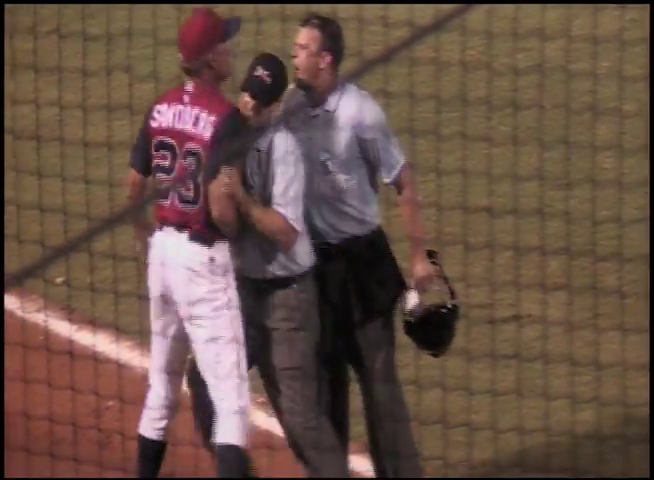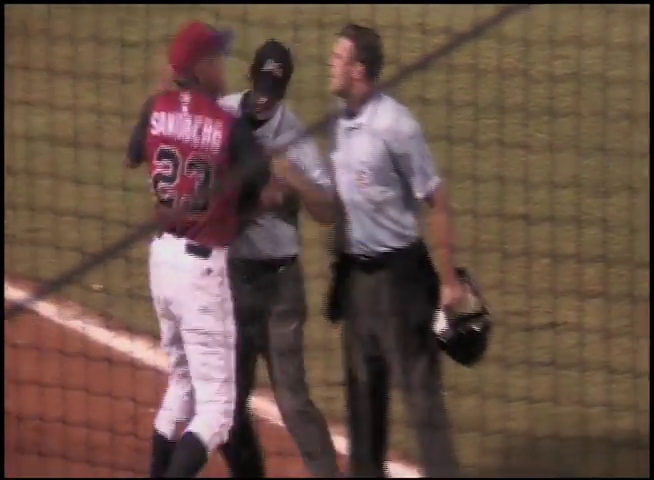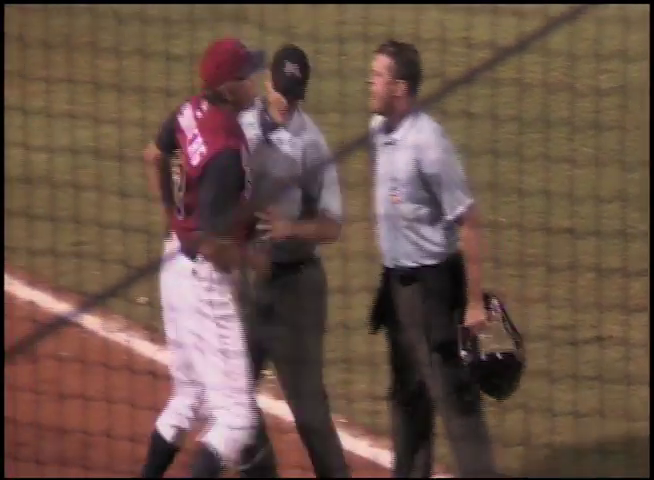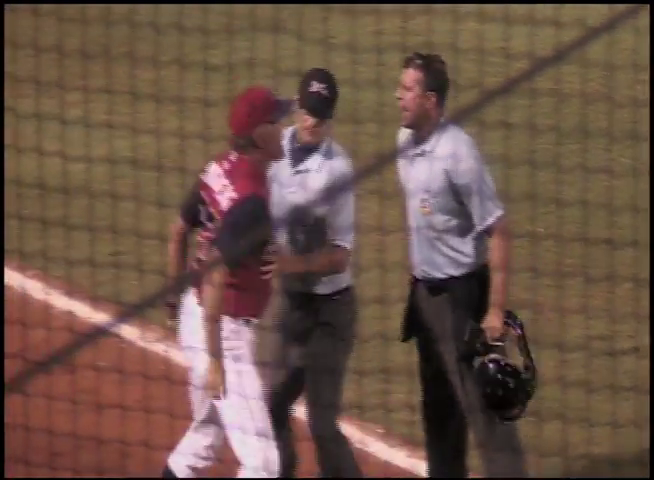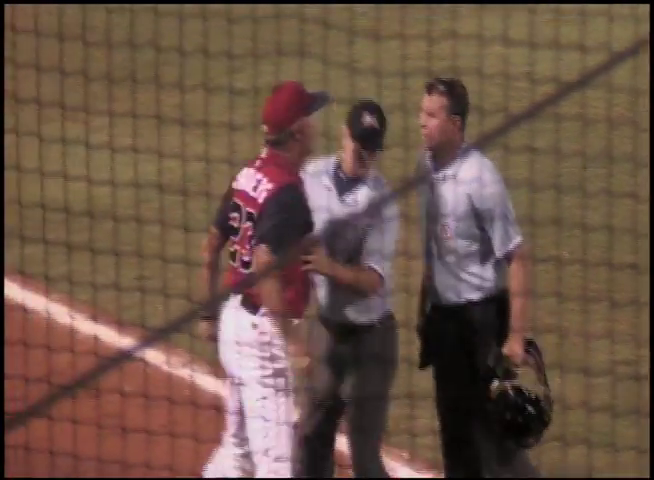
dt=0.2s
person 1, frame 1
left shoulder: (361, 112)
right shoulder: (293, 103)
left elbow: (403, 184)
left wrist: (418, 255)
left hip: (359, 259)
right hip: (312, 259)
left knee: (377, 377)
right knee: (323, 376)
person 1, frame 2
left shoulder: (395, 125)
right shoulder: (340, 116)
left elbow: (437, 202)
left wrist: (449, 279)
left hip: (398, 272)
right hip: (354, 270)
left knee: (420, 386)
right knee: (362, 384)
person 1, frame 3
left shoulder: (428, 143)
right shoulder: (380, 128)
left elbow: (467, 221)
left wrist: (475, 300)
left hip: (433, 284)
right hip: (397, 282)
left knee: (455, 398)
right knee: (406, 395)
person 1, frame 4
left shoulder: (457, 154)
right shoulder: (405, 139)
left elbow: (497, 232)
left wrist: (495, 309)
left hip: (462, 294)
right hip: (427, 292)
left knee: (480, 407)
right knee: (437, 406)
person 1, frame 5
left shoulder: (480, 179)
right shoulder: (425, 162)
left elbow: (515, 259)
left wrist: (515, 336)
right wrist: (423, 305)
left hip: (479, 320)
right hip: (442, 317)
left knee: (493, 431)
right knee: (454, 431)
person 2, frame 1
left shoulder: (157, 108)
right shoulder: (221, 115)
left elbow: (132, 186)
right elbow: (222, 209)
left hip: (161, 252)
right hip: (203, 261)
left knee: (163, 383)
right knee: (230, 394)
person 2, frame 2
left shoulder: (156, 109)
right shoulder: (229, 126)
left elbow: (132, 160)
right elbow: (271, 191)
left hip: (162, 258)
right hip: (201, 270)
left knee: (181, 384)
right knee: (216, 405)
person 2, frame 3
left shoulder: (191, 109)
right shoulder: (224, 151)
left elbow: (153, 156)
right elbow: (213, 242)
right wrist: (254, 259)
left hip: (178, 267)
right hip: (201, 278)
left knee: (189, 395)
right knee: (235, 416)
person 2, frame 4
left shoulder: (217, 168)
right shoulder: (251, 200)
left elbow: (177, 234)
right elbow: (213, 279)
left wrist: (176, 299)
right wrist: (214, 359)
left hip: (195, 316)
right hip: (223, 329)
left knee: (204, 434)
person 2, frame 5
left shoulder: (250, 173)
right shoulder: (287, 189)
left elbow: (214, 244)
right elbow: (262, 270)
left wrist: (214, 308)
right wrist: (289, 340)
left hip: (234, 318)
right hip: (260, 330)
left knee: (235, 445)
person 3, frame 1
left shoulder: (284, 150)
right shoulder: (226, 130)
left elbow: (286, 234)
left wrist: (242, 200)
left hip: (285, 293)
right hip: (242, 289)
left knee: (299, 408)
right knee: (205, 391)
person 3, frame 2
left shoulder: (291, 133)
right shoulder: (222, 112)
left elbow: (328, 205)
left wrist: (294, 187)
left hip: (277, 275)
right hip: (233, 272)
left knee: (291, 395)
person 3, frame 3
left shoulder: (311, 143)
right shoulder: (243, 122)
left elbow: (331, 226)
left wrist: (292, 228)
left hip: (298, 283)
right hip: (256, 277)
left knee: (308, 403)
person 3, frame 4
left shoulder: (338, 169)
right shoulder: (277, 146)
left elbow: (339, 255)
right elbow: (264, 207)
left wrist: (296, 262)
left hip: (329, 307)
right hip: (291, 299)
left knee: (321, 419)
right knee: (275, 402)
person 3, frame 5
left shoulder: (383, 201)
right shoulder: (313, 173)
left elbow: (372, 280)
left wrist: (328, 267)
left hip: (370, 335)
right hip: (326, 329)
right knee: (311, 437)
